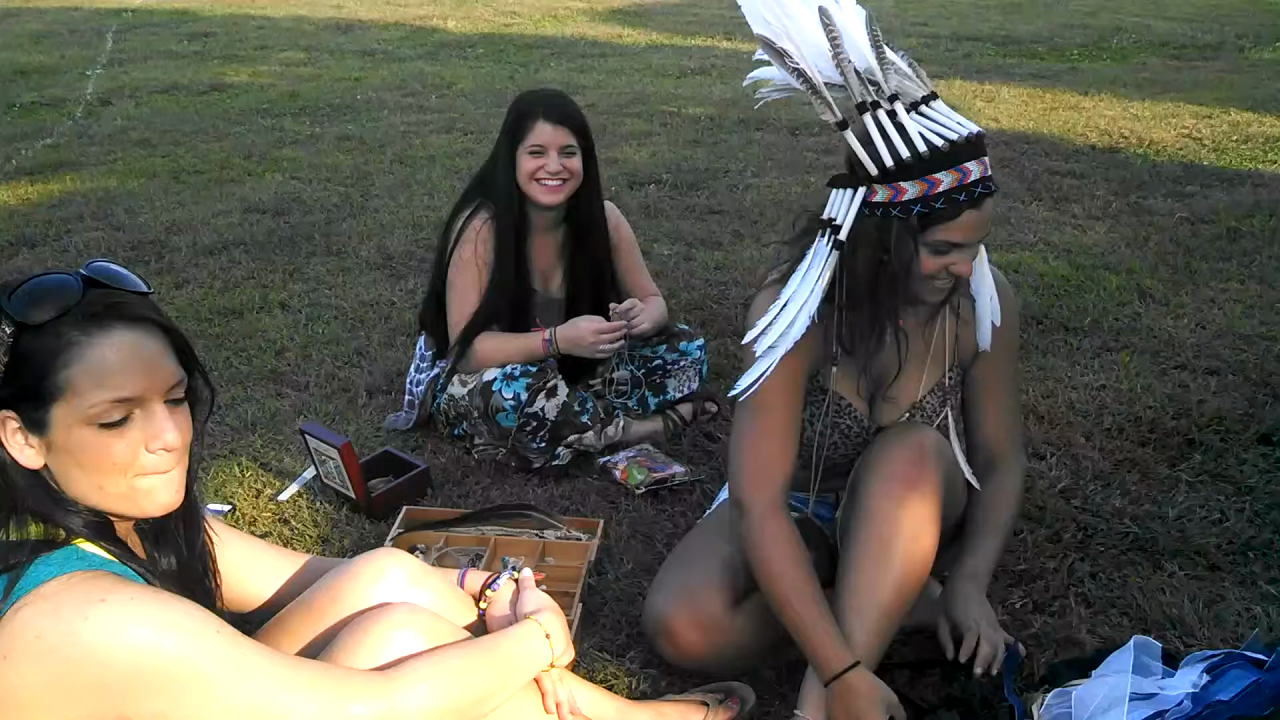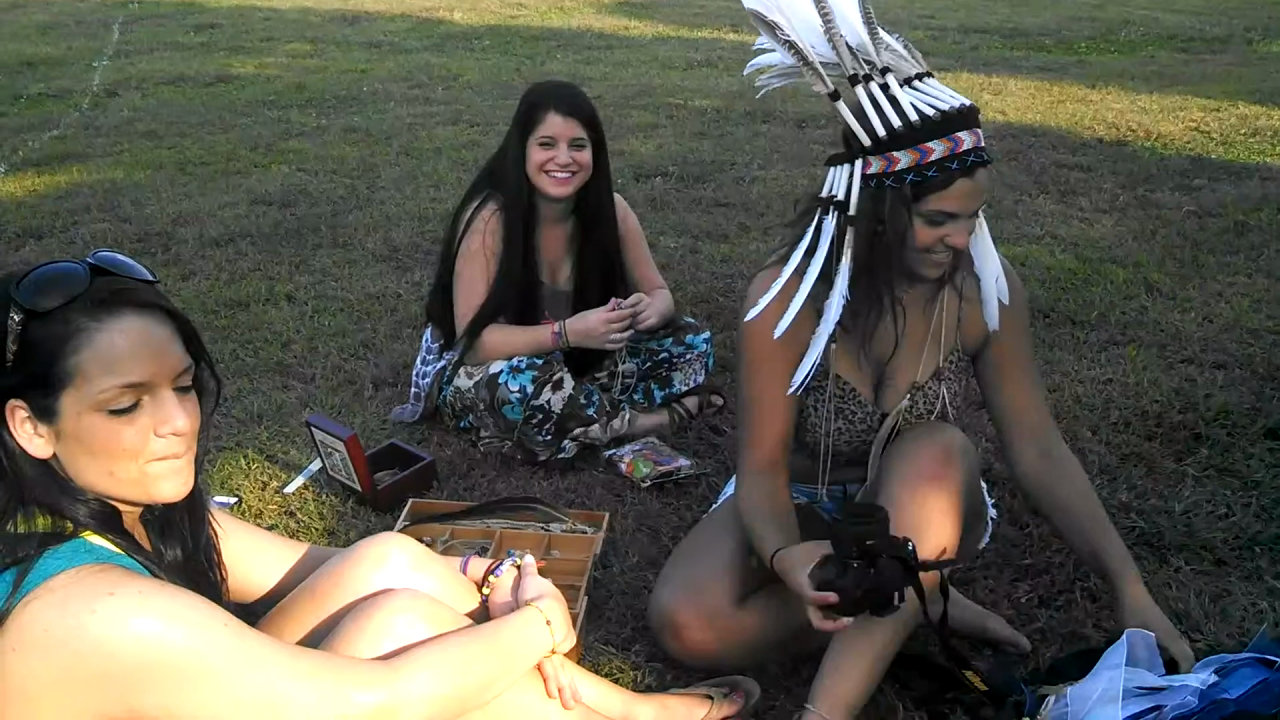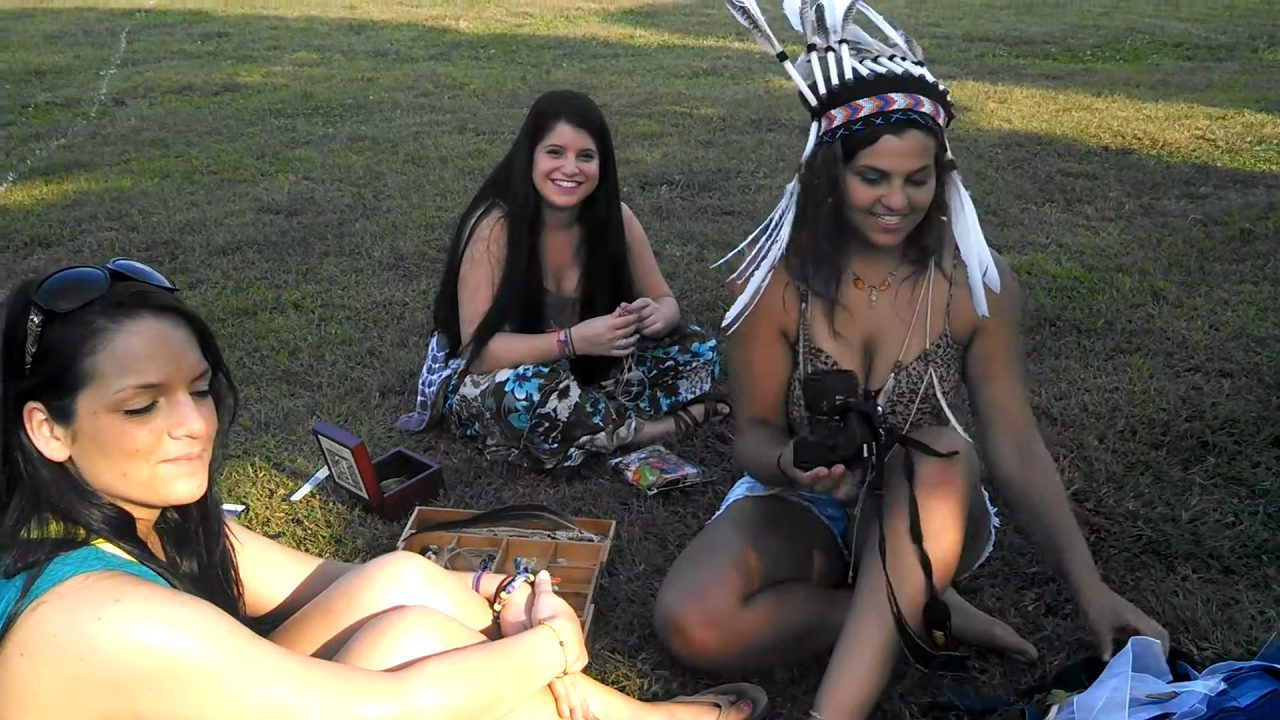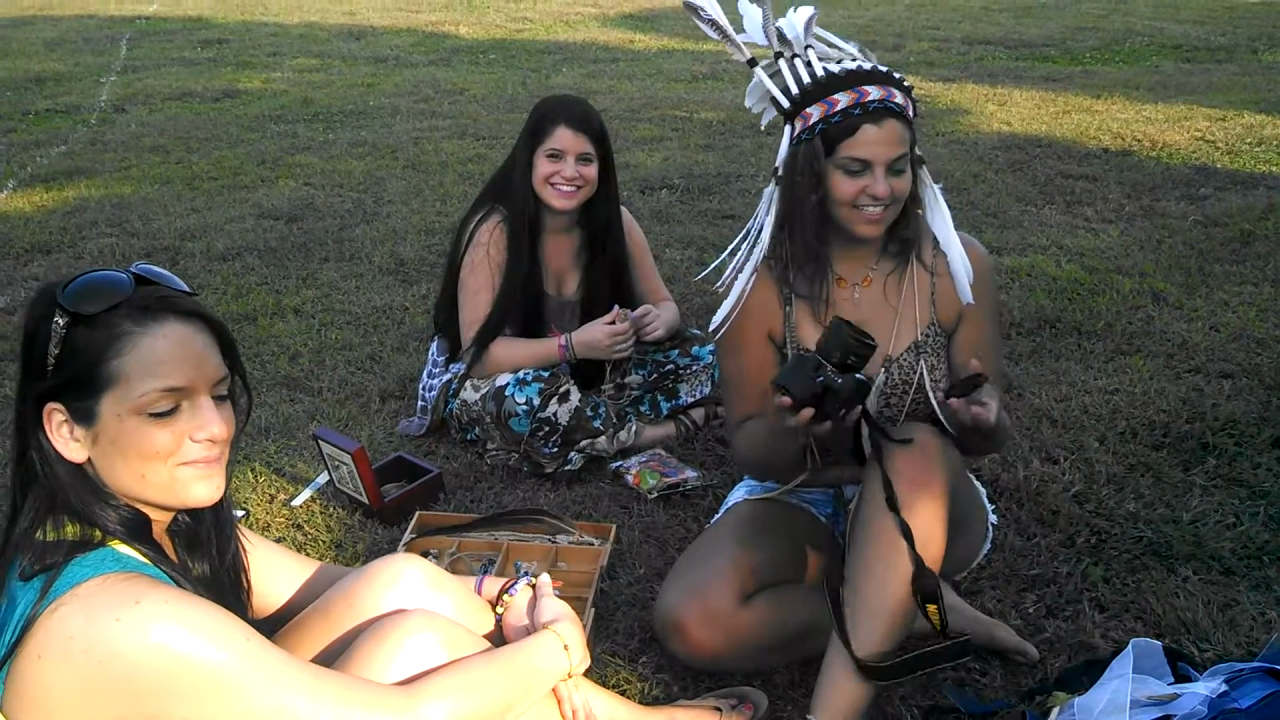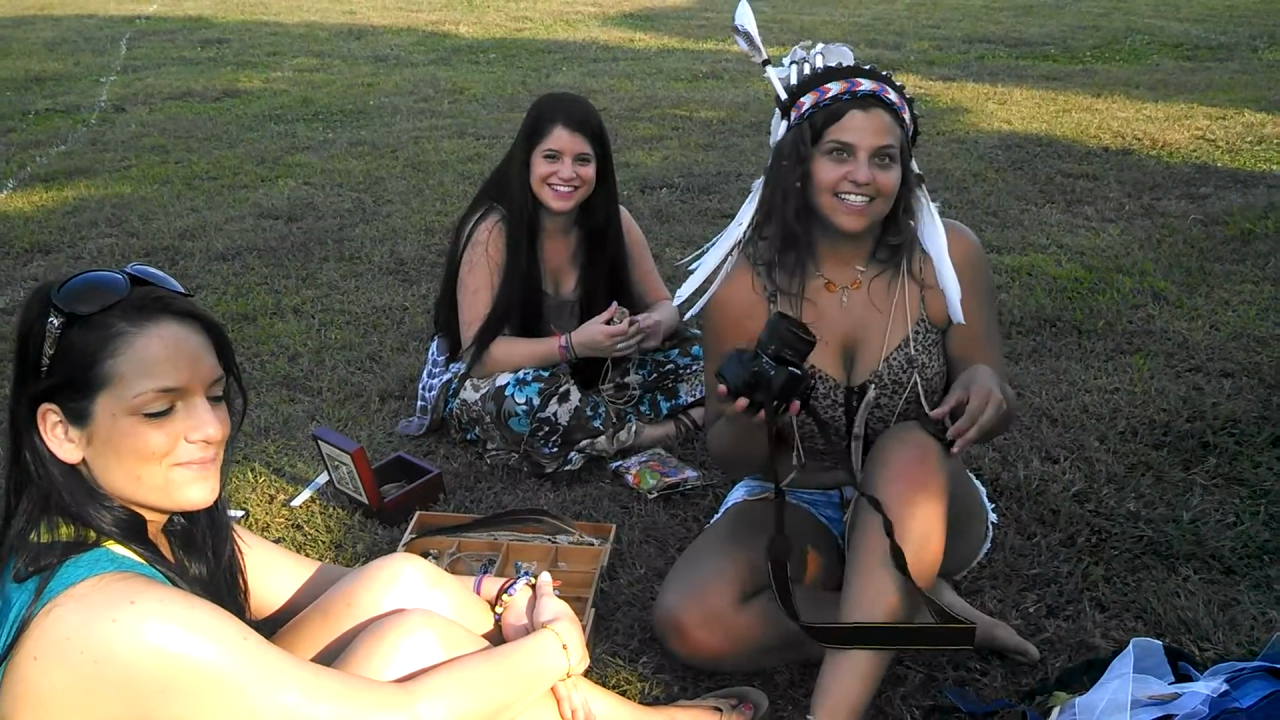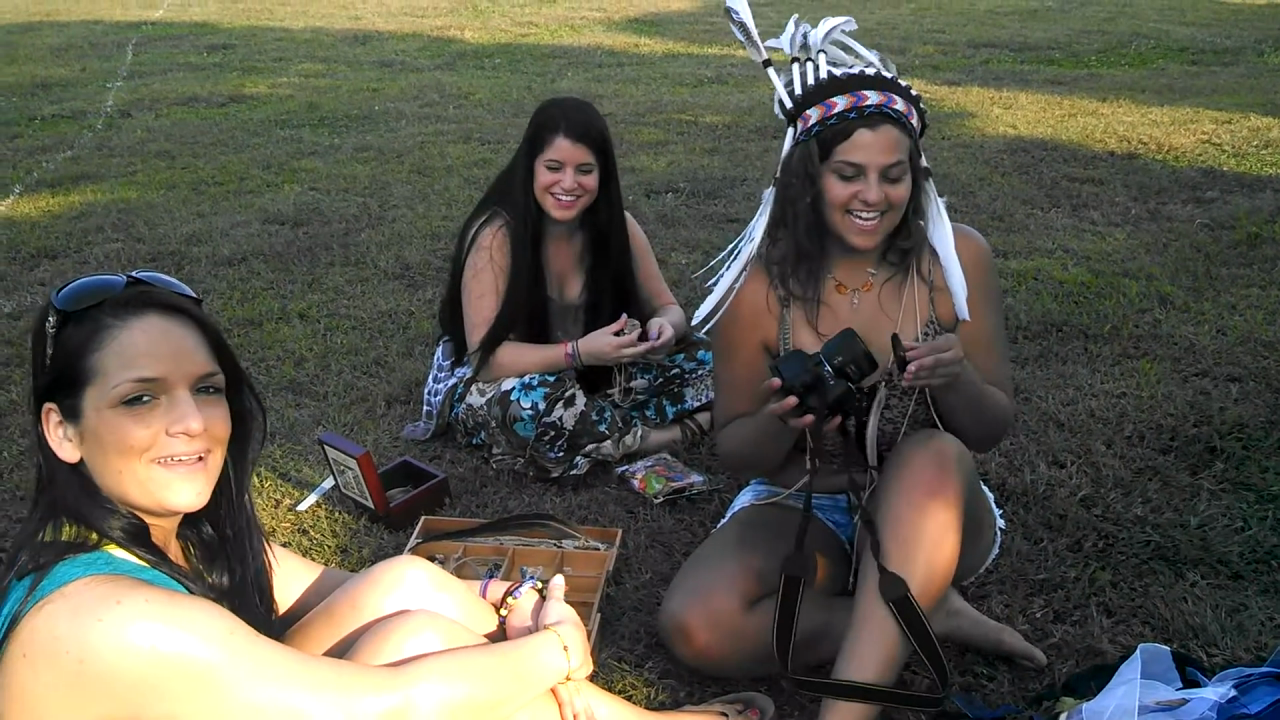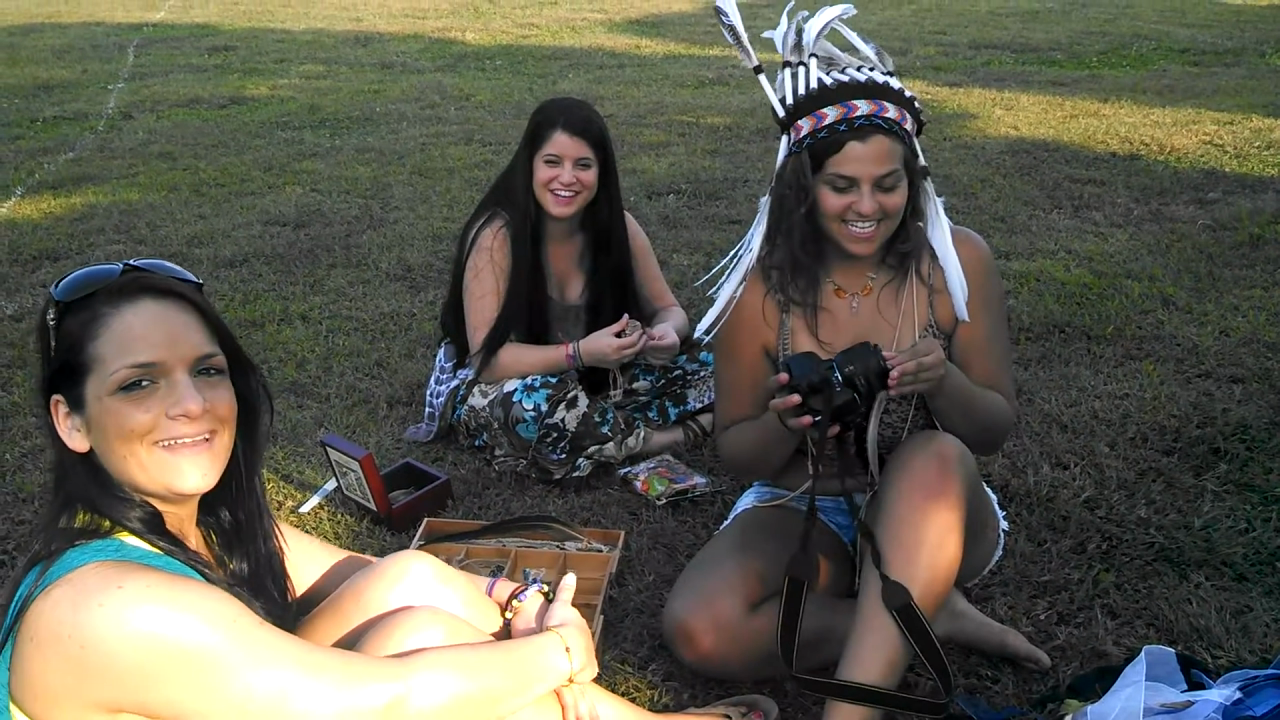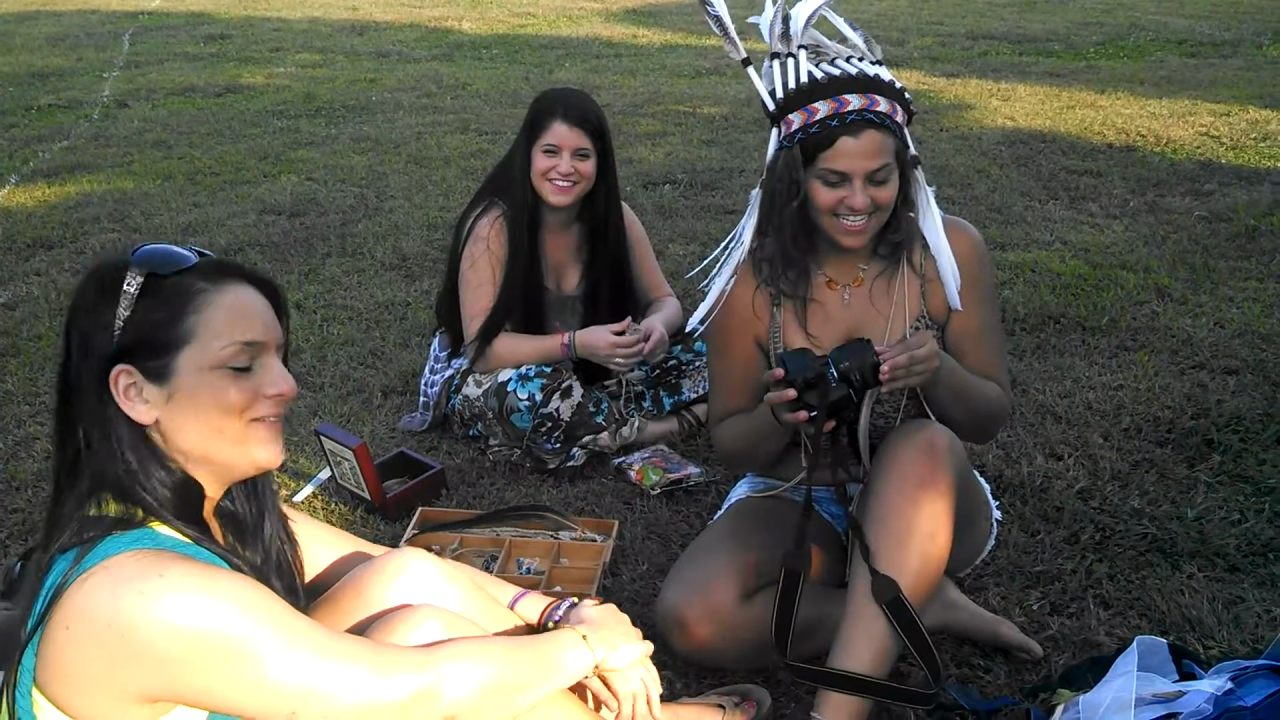
dt=0.5s
person 1, frame 1
left shoulder: (128, 522)
right shoulder: (81, 622)
left elbow: (331, 579)
left wrist: (490, 597)
right wrist: (536, 636)
left knee: (388, 580)
right knee: (399, 635)
person 1, frame 2
left shoulder: (131, 512)
right shoulder: (92, 614)
left elbow: (333, 569)
left wrist: (492, 584)
right wrist: (539, 622)
left knee: (389, 561)
right knee: (400, 622)
person 1, frame 3
left shoulder: (153, 520)
right shoulder: (98, 619)
left elbow: (339, 581)
left wrist: (506, 599)
right wrist: (551, 643)
left knee: (403, 582)
right knee: (412, 636)
person 1, frame 4
left shoulder: (152, 523)
right shoulder: (115, 622)
left elbow: (345, 590)
left wrist: (507, 604)
right wrist: (552, 648)
left knee: (402, 581)
right knee: (416, 643)
person 1, frame 5
left shoulder: (150, 524)
right shoulder: (108, 620)
left elbow: (340, 586)
left wrist: (501, 609)
right wrist: (551, 649)
left knee: (403, 583)
right knee: (413, 640)
person 1, frame 6
left shoulder: (184, 527)
right shoulder: (100, 623)
left elbow: (344, 594)
left wrist: (505, 615)
right wrist: (556, 648)
left knee: (408, 584)
right knee: (417, 638)
person 1, frame 7
left shoulder: (212, 513)
right shoulder: (108, 607)
left elbow: (387, 584)
left wrist: (523, 611)
right wrist: (559, 651)
left knee: (410, 584)
right knee: (417, 634)
person 1, frame 8
left shoulder: (215, 502)
right shoulder: (143, 599)
left elbow: (405, 577)
left wrist: (567, 614)
right wrist: (588, 643)
left knee: (409, 579)
right knee: (419, 631)
person 2, frame 1
left shoulder: (985, 302)
right shoulder: (792, 313)
left elbow: (1000, 460)
right elbow: (762, 504)
left wrist: (972, 578)
left hip: (910, 517)
right hip: (798, 513)
left knee: (913, 454)
right knee: (682, 627)
right ankle: (906, 603)
person 2, frame 2
left shoulder: (987, 287)
right shoulder: (789, 296)
left elbow: (1038, 449)
right elbow: (762, 468)
left wrist: (1131, 590)
right wrist: (786, 557)
left hip: (922, 511)
right hip: (805, 502)
left knee: (937, 451)
right knee: (685, 622)
right ankle: (913, 606)
person 2, frame 3
left shoulder: (977, 277)
right shoulder: (776, 280)
left elbow: (1015, 446)
right elbow: (754, 436)
left wrist: (1085, 581)
right wrist: (792, 463)
left hip: (928, 516)
right hip: (802, 507)
left knee: (942, 452)
right knee: (691, 623)
right ankle: (917, 614)
person 2, frame 4
left shoulder: (957, 265)
right shoulder: (763, 281)
left elbow: (985, 437)
right elbow: (750, 451)
left wrist: (979, 417)
right wrist: (794, 427)
left hip: (924, 513)
right hip: (798, 504)
left knee: (917, 450)
right knee: (689, 622)
right ankle: (914, 611)
person 2, frame 5
left shoulder: (949, 256)
right shoulder: (745, 284)
left elbow: (996, 415)
right elbow: (729, 456)
left wrist: (985, 387)
right wrist: (751, 422)
left hip: (921, 513)
right hip: (794, 508)
left knee: (908, 448)
right knee: (689, 623)
right ankle: (919, 608)
person 2, frame 6
left shoulder: (958, 258)
right shoulder: (760, 285)
left elbow: (990, 431)
right elbow: (735, 451)
left wrist: (959, 379)
right wrist: (781, 425)
left hip: (929, 515)
right hip: (800, 514)
left knee: (933, 455)
right knee: (694, 626)
right ankle: (928, 615)
person 2, frame 7
left shoulder: (958, 261)
right shoulder: (762, 287)
left elbow: (996, 431)
right elbow: (737, 453)
left wrist: (942, 382)
right wrist: (784, 425)
left hip: (931, 516)
right hip: (802, 516)
left knee: (934, 458)
right knee: (698, 630)
right ankle: (931, 616)
person 2, frame 8
left shoulder: (950, 250)
right shoulder: (755, 278)
left elbow: (990, 418)
right elbow: (730, 445)
left wrist: (937, 372)
right wrist: (777, 420)
left hip: (922, 509)
right hip: (796, 504)
left knee: (924, 442)
right knee: (691, 618)
right ankle: (922, 607)
person 3, frame 1
left shoulder: (602, 217)
right shoulder: (481, 226)
left elbow: (653, 302)
right elbow: (465, 348)
left wrist: (639, 318)
right wrist: (557, 340)
left hip: (568, 370)
right hip: (477, 381)
left knee: (686, 349)
right knee: (511, 396)
right ankle: (646, 424)
person 3, frame 2
left shoulder: (610, 209)
right shoulder: (491, 217)
left elbow: (660, 294)
right elbow: (472, 340)
left wrist: (648, 310)
right wrist: (567, 333)
left hip: (577, 361)
right hip: (484, 372)
left knee: (693, 341)
right knee: (519, 387)
right ankle: (649, 418)
person 3, frame 3
left shoulder: (614, 217)
right shoulder: (495, 224)
left elbow: (666, 302)
right elbow: (478, 349)
left wrist: (654, 317)
right wrist: (572, 341)
left hip: (582, 370)
right hip: (488, 380)
left knee: (699, 349)
right knee: (526, 396)
right ankle: (662, 424)
person 3, frame 4
left shoulder: (614, 221)
right shoulder: (495, 229)
left elbow: (665, 306)
right elbow: (478, 353)
left wrist: (656, 322)
right wrist: (573, 345)
left hip: (585, 372)
right hip: (490, 383)
left knee: (697, 352)
right knee: (527, 399)
right ankle: (654, 429)
person 3, frame 5
left shoulder: (612, 220)
right shoulder: (492, 228)
left elbow: (663, 305)
right elbow: (478, 353)
left wrist: (656, 324)
right wrist: (572, 345)
left hip: (585, 373)
right hip: (489, 383)
left knee: (693, 351)
right knee: (527, 400)
right ankle: (670, 427)
person 3, frame 6
left shoulder: (615, 224)
right shoulder: (497, 234)
left elbow: (667, 308)
right elbow: (486, 356)
left wrist: (663, 329)
right wrist: (578, 353)
left hip: (588, 379)
right hip: (496, 386)
left knee: (699, 355)
right knee: (532, 406)
right ankle: (662, 434)
person 3, frame 7
left shoulder: (617, 225)
right shoulder: (498, 234)
left elbow: (667, 310)
right elbow: (487, 358)
left wrist: (666, 333)
right wrist: (578, 352)
left hip: (591, 380)
right hip: (497, 389)
left knee: (700, 359)
right knee: (535, 407)
right ankle: (671, 434)
person 3, frame 8
left shoulder: (613, 215)
right shoulder: (494, 224)
left elbow: (663, 301)
right elbow: (482, 348)
left wrist: (656, 325)
right wrist: (574, 345)
left hip: (584, 372)
right hip: (492, 379)
left knee: (696, 350)
right knee: (530, 397)
right ankle: (665, 425)
